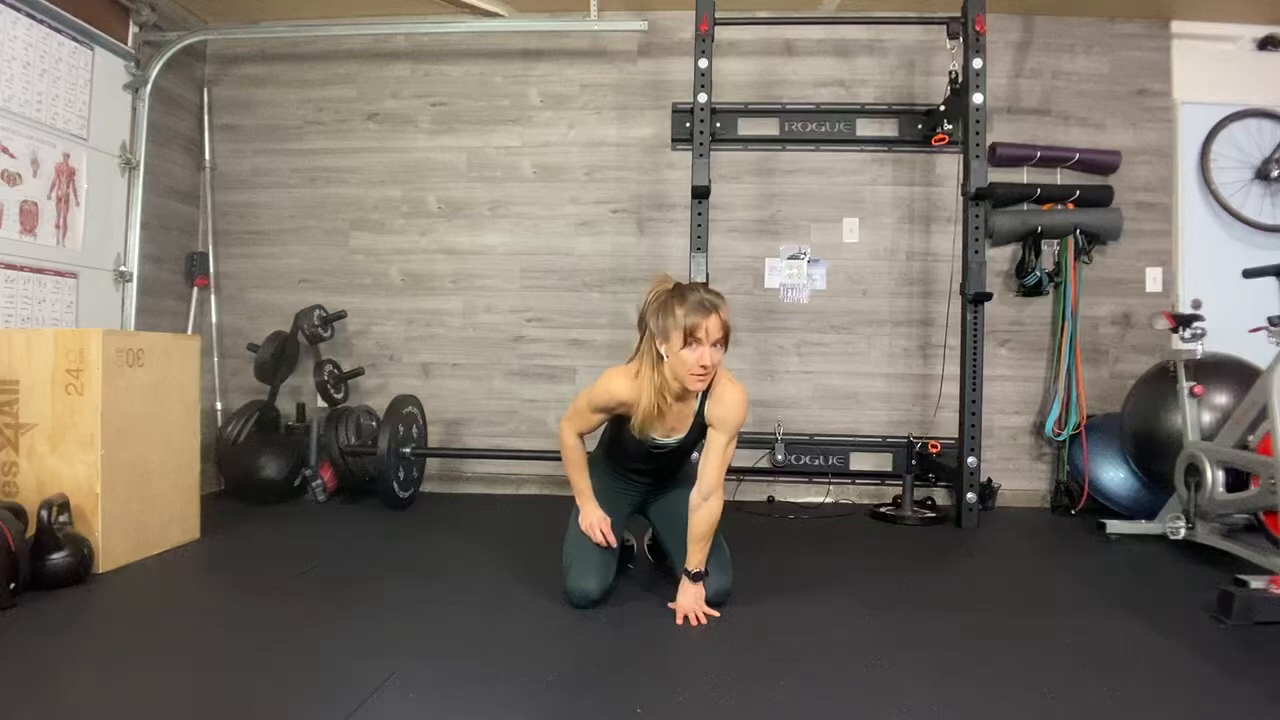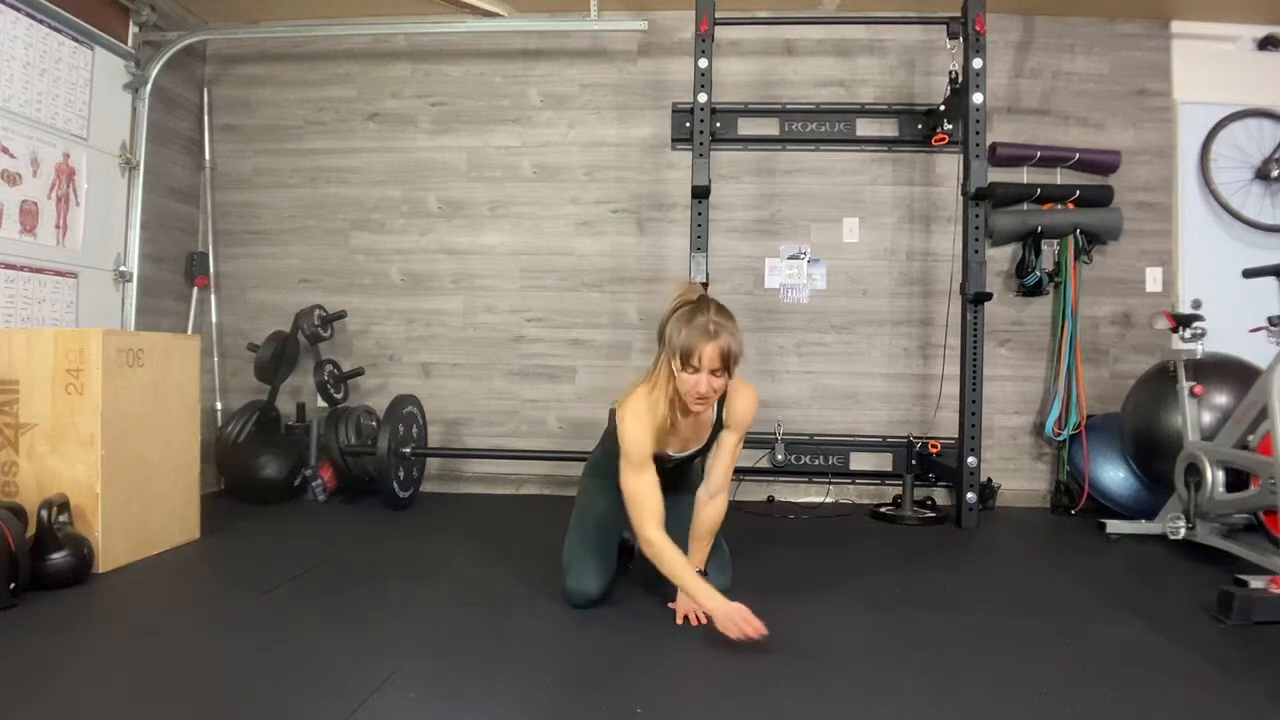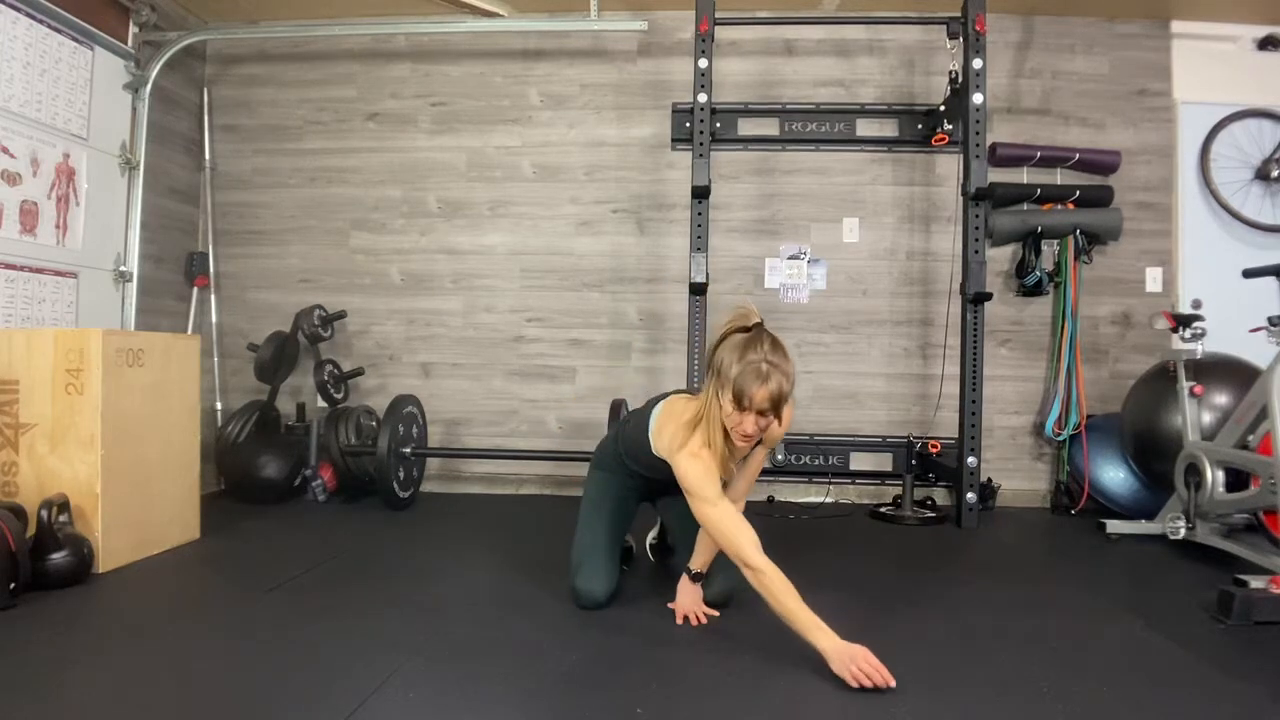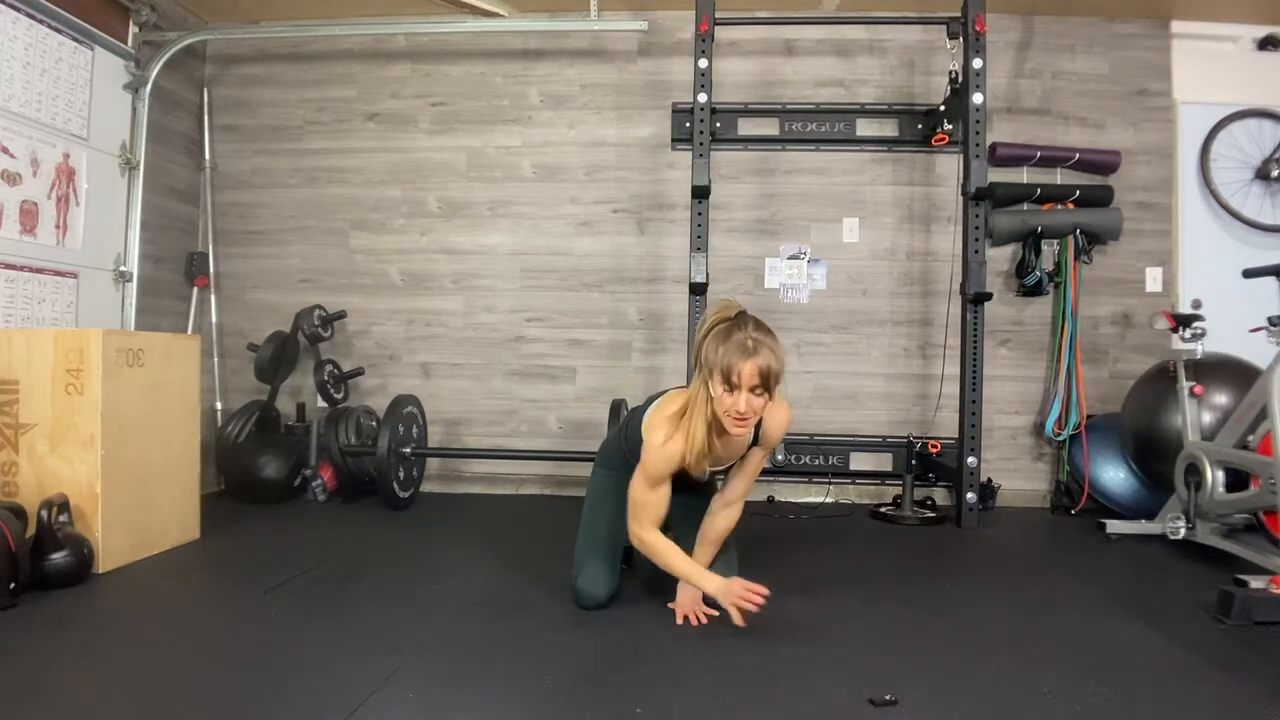
dt=0.7s
person 1, frame 1
left shoulder: (729, 398)
right shoulder: (622, 385)
left elbow: (708, 493)
right elbow: (570, 430)
left wrist: (692, 576)
right wrist: (587, 504)
left hip: (674, 480)
right hip: (613, 476)
left knee: (714, 589)
right knee: (584, 591)
left ankle: (659, 545)
right ankle: (617, 545)
person 1, frame 2
left shoulder: (741, 402)
right shoulder: (640, 411)
left elbow: (713, 494)
right elbow: (649, 530)
left wrist: (693, 570)
right wrist: (713, 603)
left hip: (679, 481)
right hip: (615, 479)
left knee: (718, 584)
right knee: (583, 591)
left ankle: (668, 561)
right ankle: (621, 547)
person 1, frame 3
left shoulder: (773, 422)
right shoulder: (691, 444)
left elbow: (732, 502)
right elbow: (753, 562)
left wrist: (692, 575)
right wrist: (832, 647)
left hip: (673, 479)
right hip: (622, 469)
left knee: (718, 590)
right knee: (592, 592)
left ankle: (664, 540)
right ankle: (618, 542)
person 1, frame 4
left shoulder: (774, 420)
right shoulder: (671, 433)
left elbow: (729, 502)
right elbow: (642, 531)
left wrist: (689, 578)
right wrist: (713, 585)
left hip: (692, 480)
right hip: (624, 466)
left knee: (718, 582)
right knee: (591, 593)
right ankle: (616, 546)
